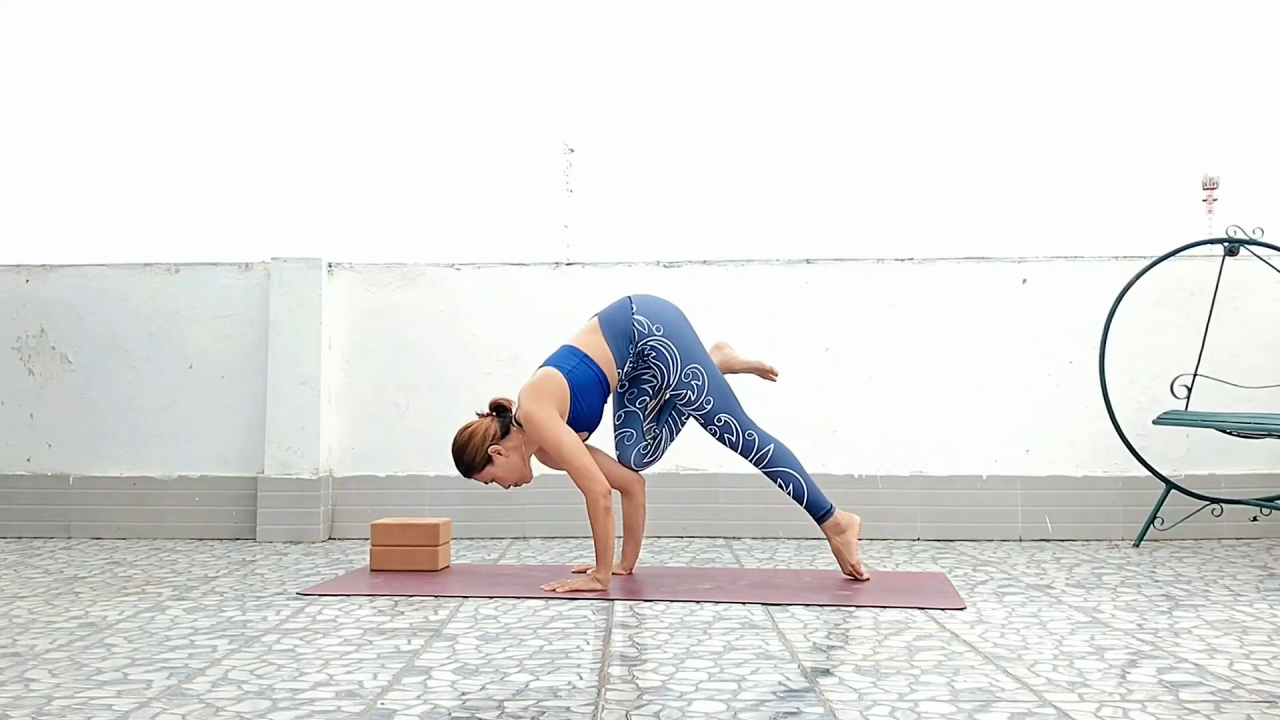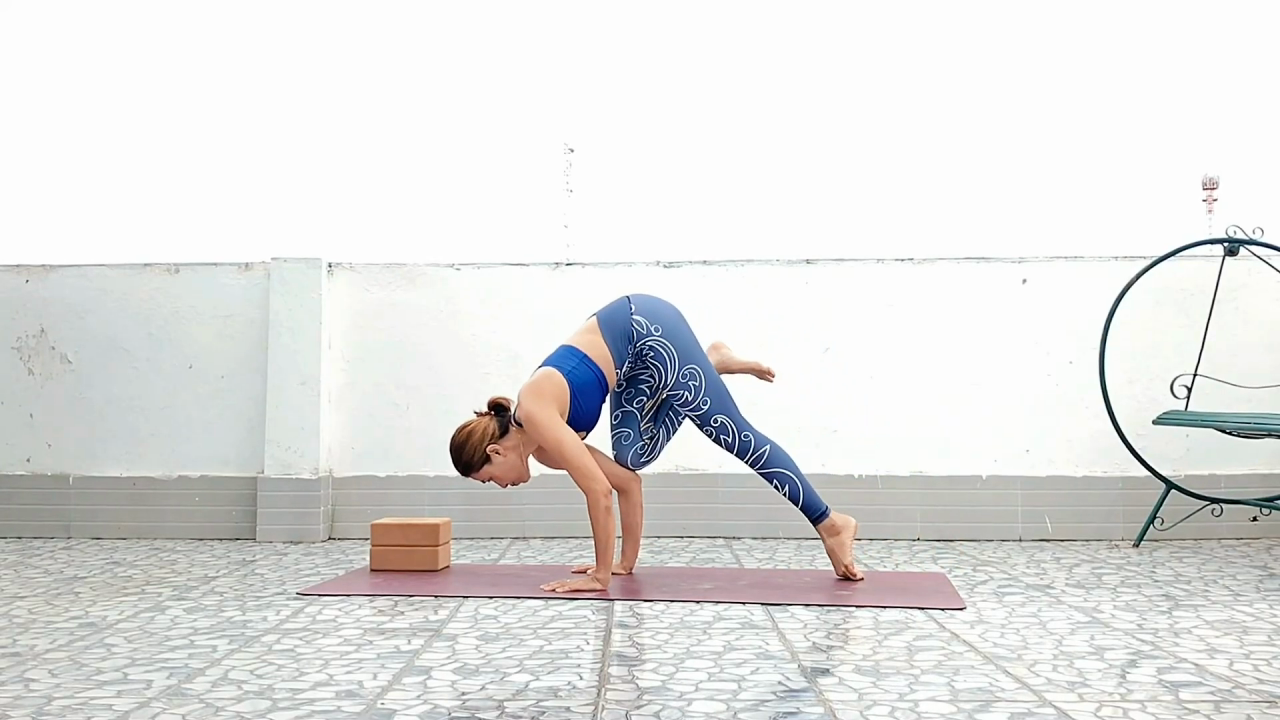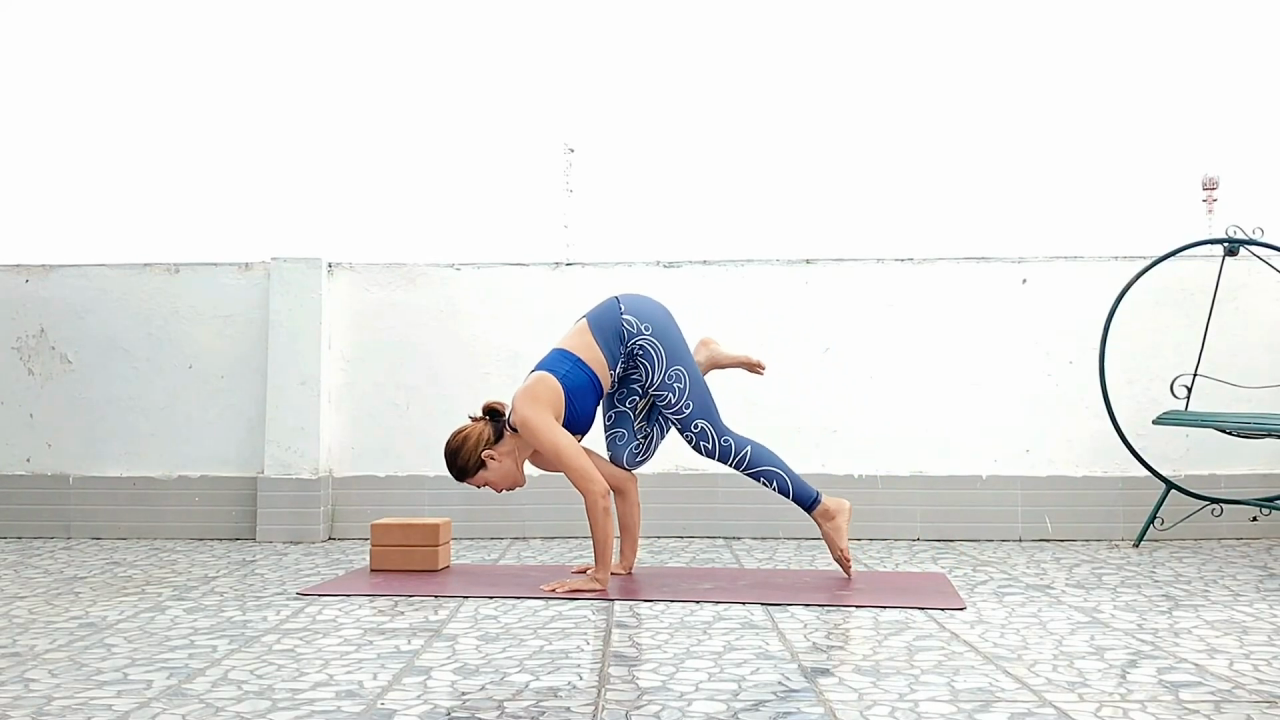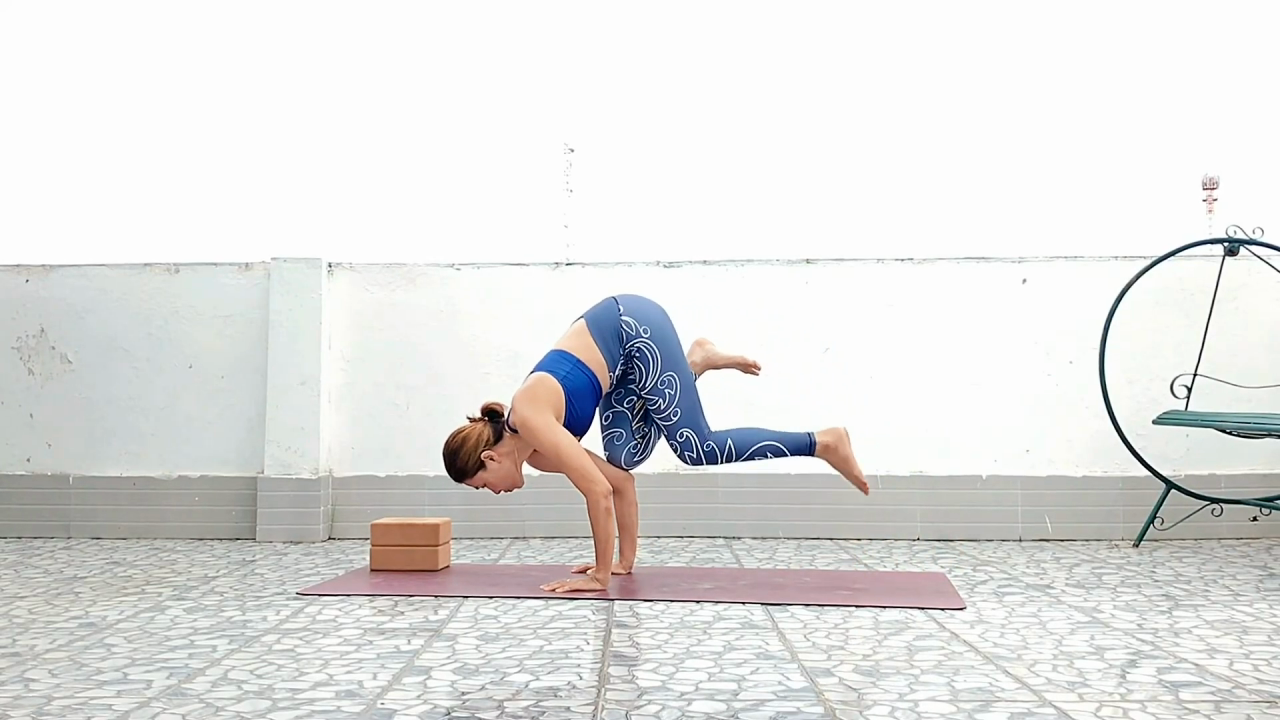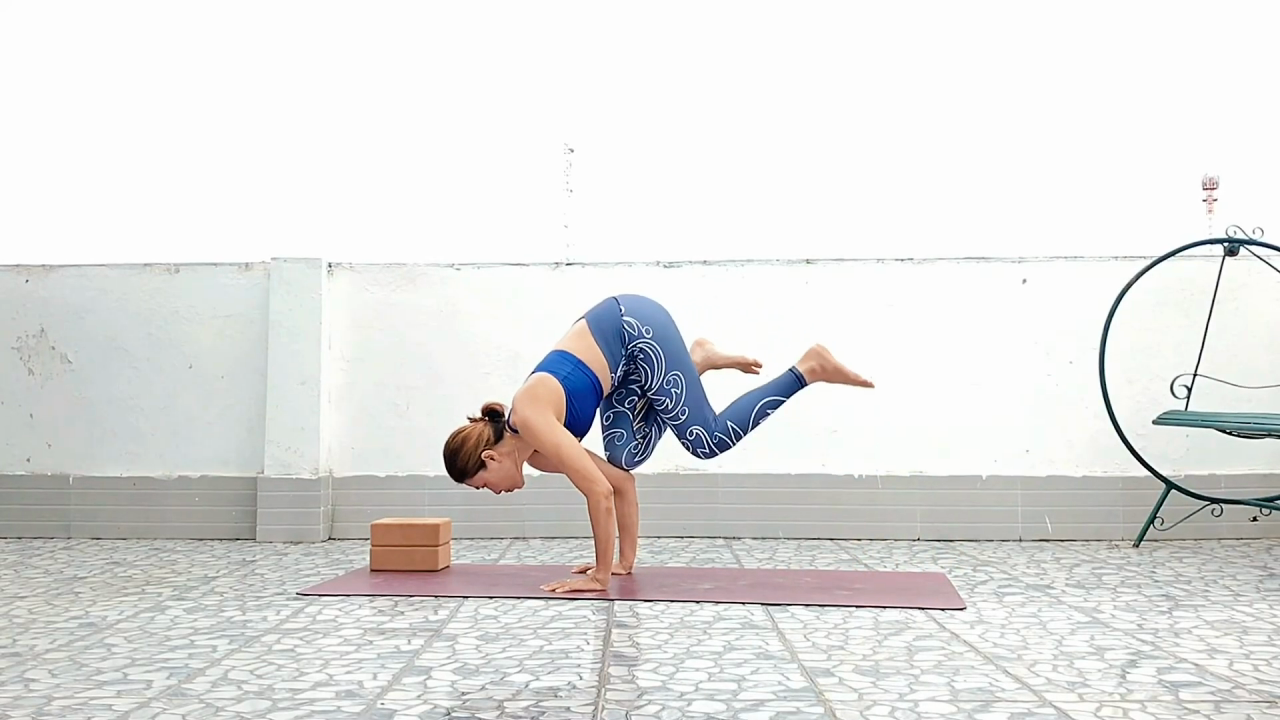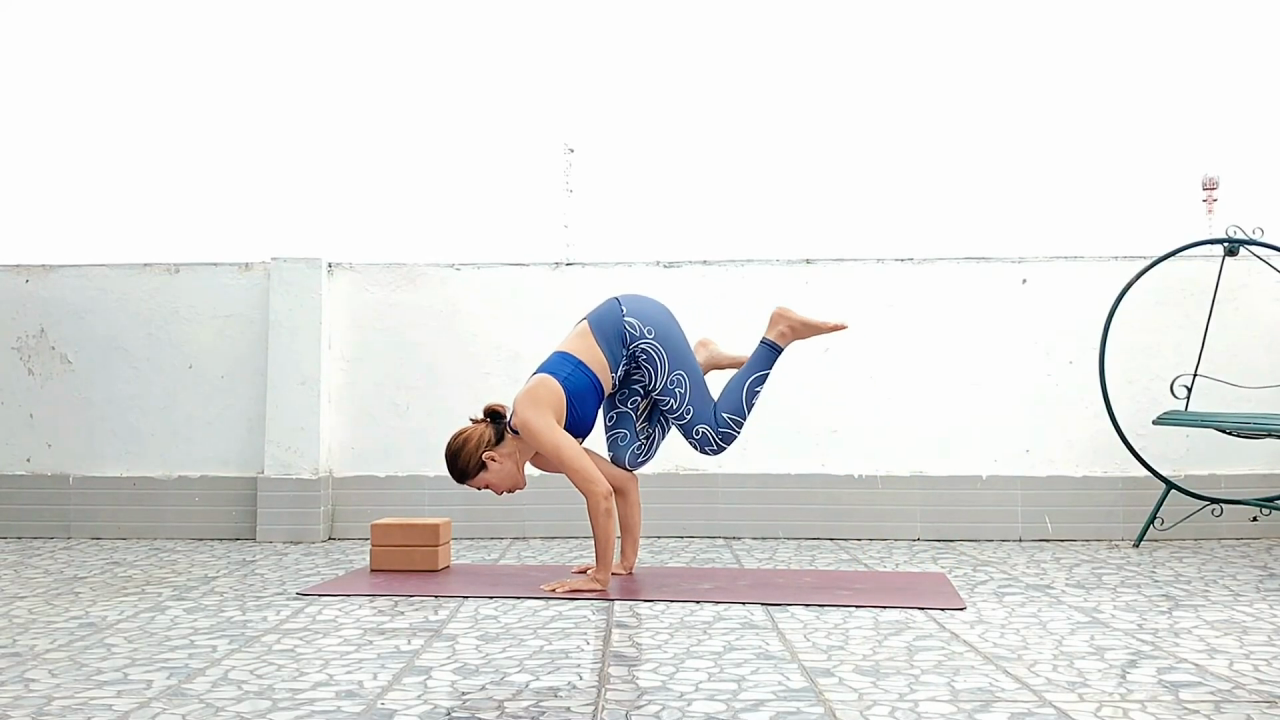
dt=0.4s
person 1, frame 1
left shoulder: (534, 416)
right shoulder: (546, 446)
left elbow: (598, 492)
right elbow: (628, 481)
left wrist: (601, 575)
right wrist: (625, 562)
left hip: (648, 327)
right hip: (637, 350)
left knee: (736, 432)
right knee: (635, 459)
left ankle: (834, 522)
right ankle: (712, 365)
person 1, frame 2
left shoulder: (534, 415)
right shoulder: (544, 447)
left elbow: (599, 491)
right elbow: (625, 480)
left wrist: (601, 575)
right wrist: (625, 562)
left hip: (645, 327)
right hip: (634, 350)
left knee: (731, 432)
right knee: (632, 459)
left ankle: (829, 523)
right ankle: (710, 365)
person 1, frame 3
left shoulder: (529, 420)
right shoulder: (538, 450)
left elbow: (597, 492)
right elbow: (621, 481)
left wrist: (600, 575)
right wrist: (624, 561)
left hip: (635, 326)
right hip: (625, 349)
left knee: (709, 437)
right knee: (626, 460)
left ankle: (822, 508)
right ankle: (699, 362)
person 1, frame 4
left shoulder: (530, 420)
right shoulder: (537, 450)
left elbow: (599, 492)
right elbow: (618, 480)
left wrist: (601, 575)
right wrist: (624, 560)
left hip: (632, 327)
right hip: (623, 345)
left knee: (695, 446)
right knee: (624, 458)
left ankle: (822, 443)
right ankle: (695, 362)
person 1, frame 5
left shoulder: (530, 421)
right shoulder: (537, 450)
left elbow: (600, 492)
right elbow: (618, 480)
left wrist: (601, 575)
right wrist: (625, 561)
left hip: (633, 327)
right hip: (625, 353)
left knee: (709, 438)
right knee: (624, 459)
left ankle: (809, 367)
right ankle: (697, 361)
person 1, frame 6
left shoulder: (530, 423)
right shoulder: (538, 453)
left elbow: (600, 493)
right elbow: (621, 481)
left wrist: (600, 575)
right wrist: (625, 561)
left hip: (635, 328)
right hip: (626, 354)
left knee: (712, 434)
right knee: (627, 460)
left ankle: (778, 333)
right ankle: (698, 362)
